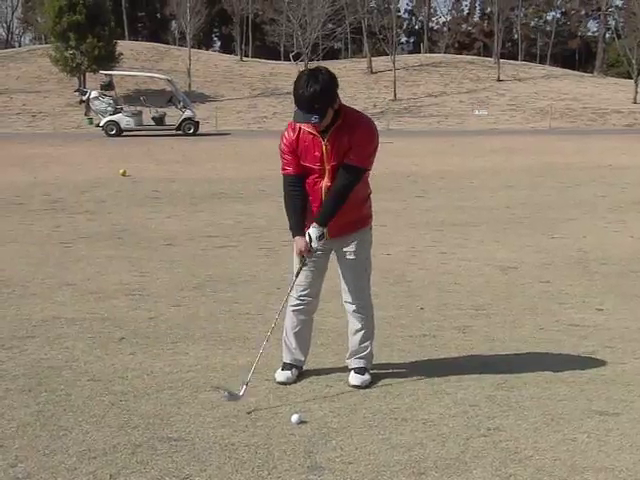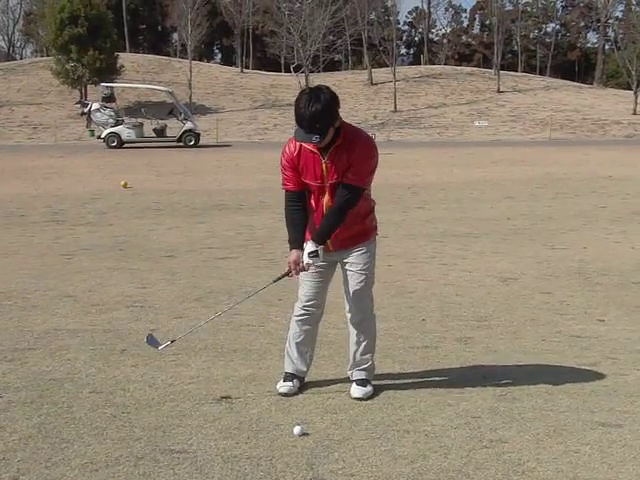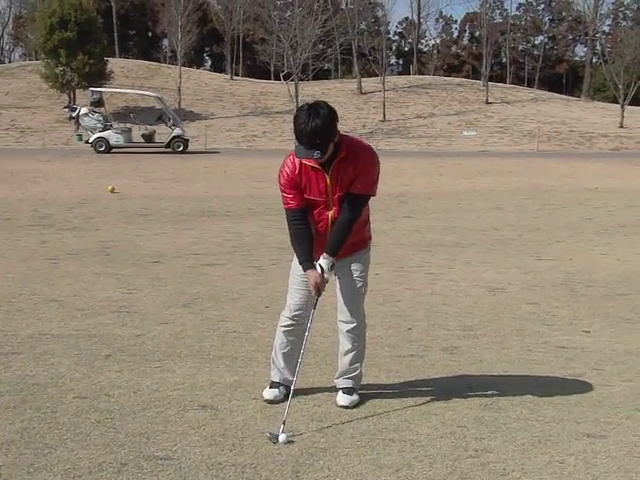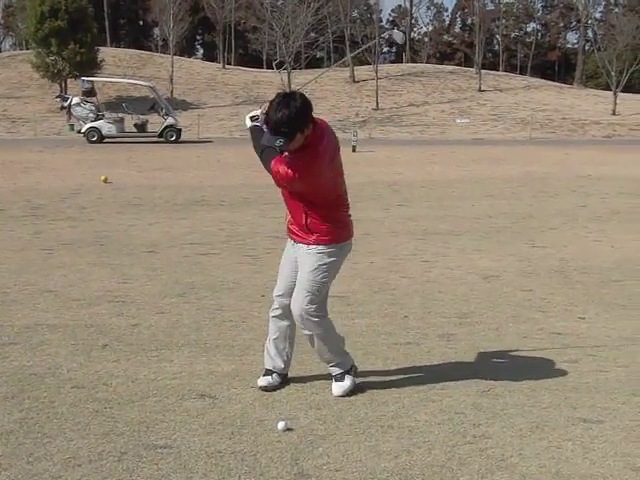
dt=1s
person 1, frame 1
left shoulder: (362, 128)
right shoulder: (292, 133)
left elbow: (347, 183)
right elbow: (293, 186)
left wrist: (320, 225)
right wrist: (298, 232)
left hip: (352, 228)
right hip: (309, 229)
left knee: (357, 298)
right knee: (301, 297)
left ankle: (360, 362)
right ankle: (292, 360)
person 1, frame 2
left shoulder: (362, 146)
right shoulder: (293, 150)
left elbow: (346, 201)
right elbow: (294, 201)
left wrist: (316, 244)
right wrist: (296, 246)
left hip: (357, 240)
right hip: (313, 241)
left knee: (360, 309)
right knee: (306, 307)
left ankle: (361, 374)
right ankle: (294, 371)
person 1, frame 3
left shoulder: (364, 156)
right shoulder: (291, 167)
left elbow: (352, 212)
right elbow: (297, 220)
left wrist: (329, 257)
right wrist: (309, 266)
left hip: (352, 250)
right hip: (309, 251)
left knee: (351, 318)
right knee: (293, 315)
left ankle: (348, 382)
right ankle: (280, 378)
person 1, frame 4
left shoulder: (300, 168)
right shoulder: (321, 128)
left elbow: (272, 160)
left wrist: (257, 129)
right wrist: (263, 127)
left hip: (325, 242)
right hip: (302, 237)
left knee: (305, 309)
right knee: (281, 301)
left ankle: (343, 368)
right ankle: (276, 367)
